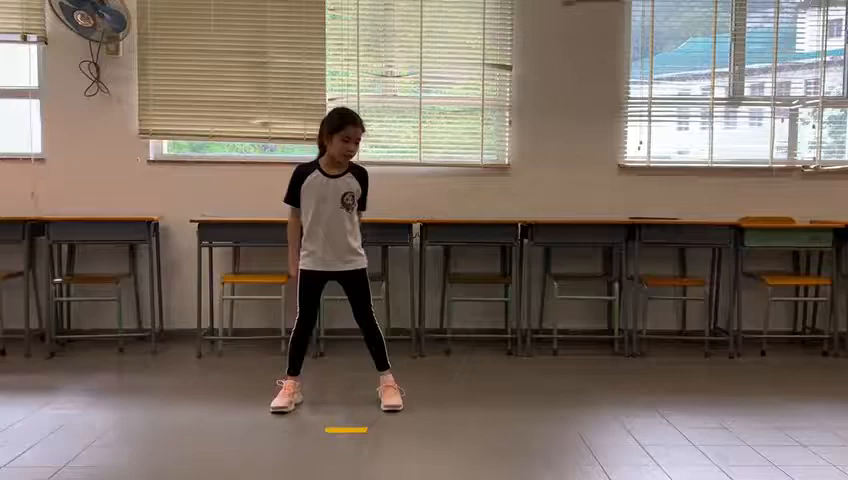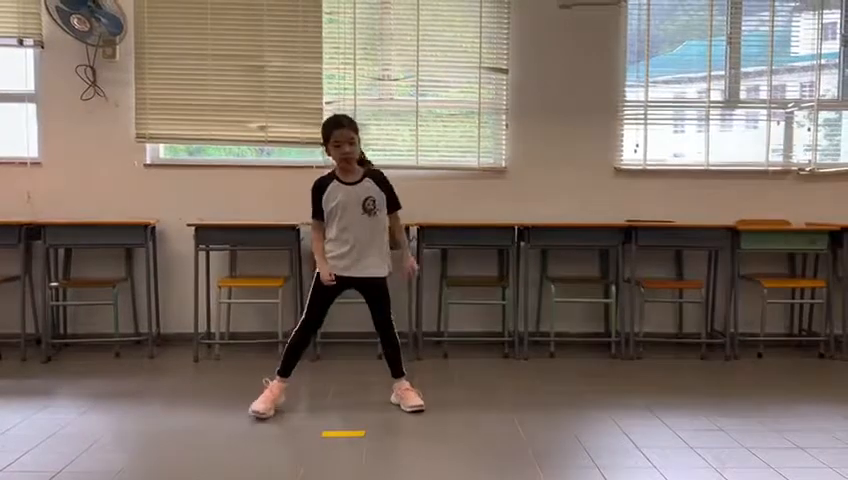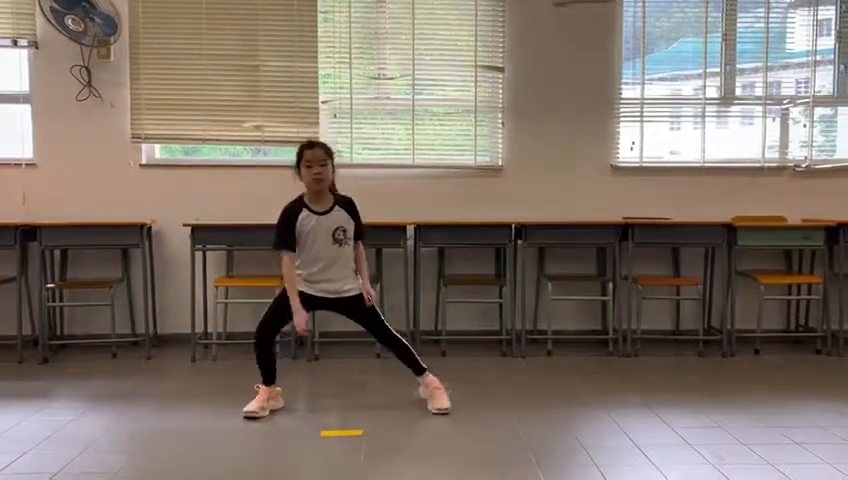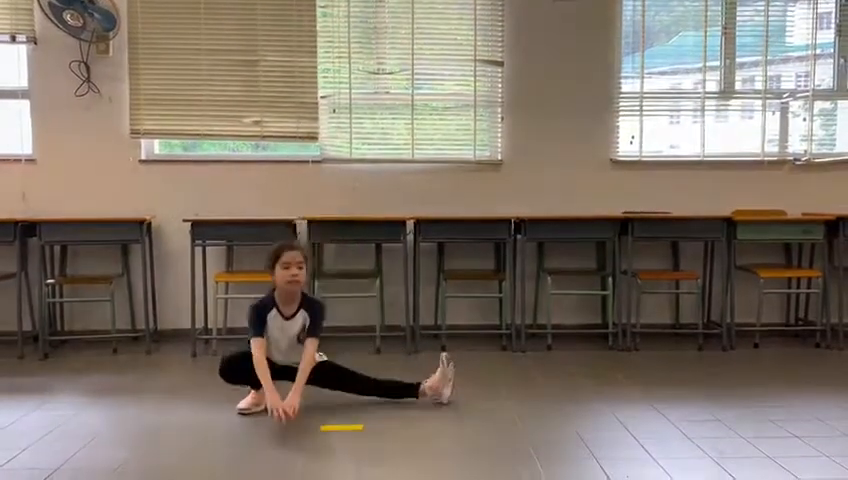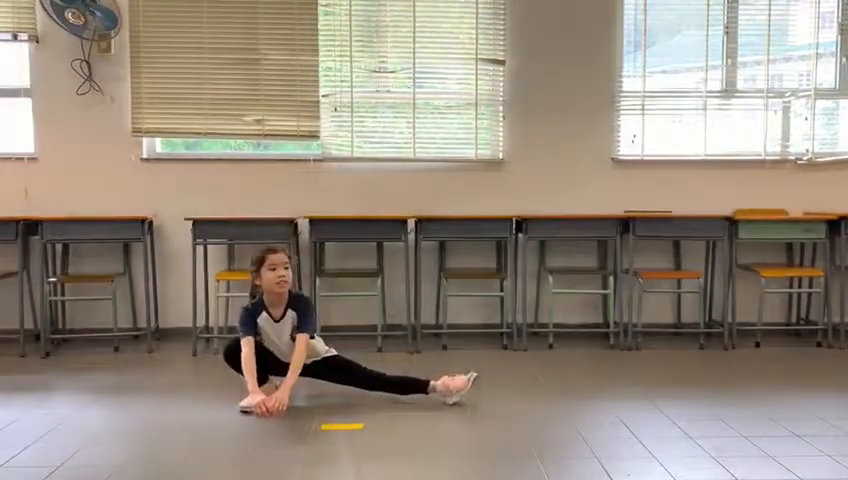
dt=0.7s
person 1, frame 1
left shoulder: (360, 176)
right shoulder: (304, 174)
right elbow: (295, 218)
right wrist: (294, 259)
left hip: (352, 261)
right hip: (313, 262)
left knee: (366, 319)
right knee: (305, 321)
left ankle: (387, 381)
right ankle: (291, 383)
person 1, frame 2
left shoulder: (377, 180)
right shoulder: (322, 186)
left elbow: (393, 220)
right elbow: (317, 230)
left wrist: (407, 255)
right wrist: (322, 264)
left hip: (372, 269)
right hip: (334, 269)
left knee: (385, 325)
right knee: (308, 325)
left ankle: (401, 385)
right ankle: (277, 387)
person 1, frame 3
left shoulder: (347, 208)
right shoulder: (291, 214)
left elbow: (357, 246)
right elbow: (288, 263)
left wrist: (365, 282)
right wrist: (296, 308)
left hip: (346, 289)
right hip: (303, 288)
left knee: (384, 333)
right knee: (263, 334)
left ankle: (427, 381)
right ankle: (269, 392)
person 1, frame 4
left shoulder: (314, 307)
right shoulder: (260, 309)
left elbow: (309, 352)
right elbow: (258, 353)
left wrist: (295, 394)
right wrist: (272, 394)
left hip: (306, 363)
right hip: (272, 363)
left knee: (363, 383)
right knee: (228, 369)
left ankle: (425, 389)
right ankle: (259, 392)
person 1, frame 5
left shoulder: (301, 304)
right shoulder: (251, 312)
left elbow: (302, 348)
right elbow: (248, 351)
left wrist: (286, 387)
right wrist: (255, 390)
left hip: (315, 357)
right hip: (277, 360)
left knee: (373, 380)
right knee: (232, 351)
left ankle: (439, 386)
right ankle: (266, 386)
